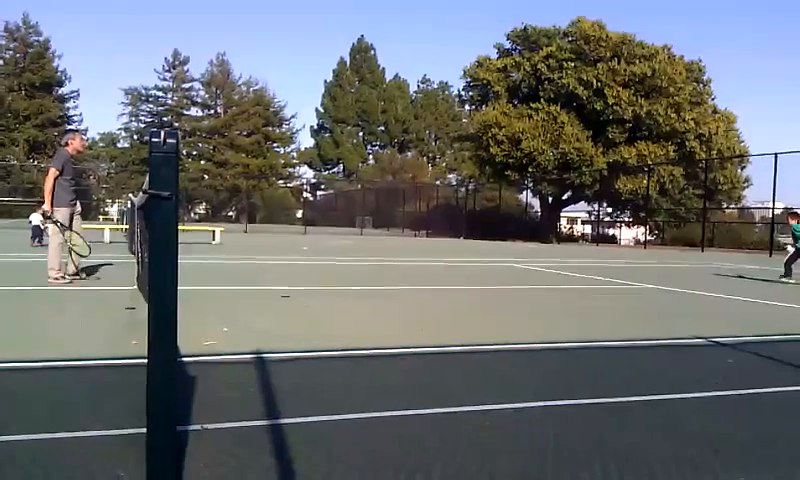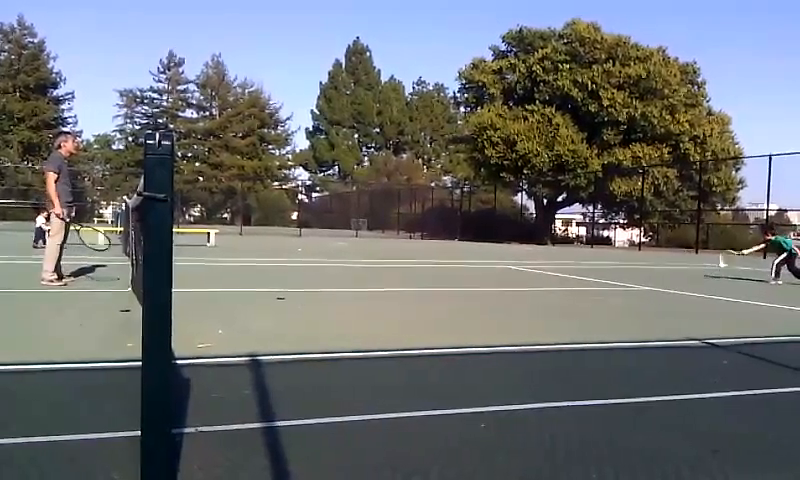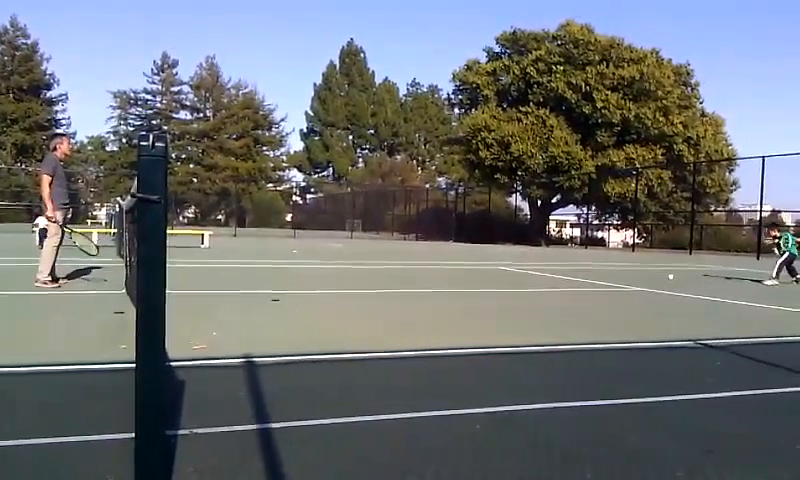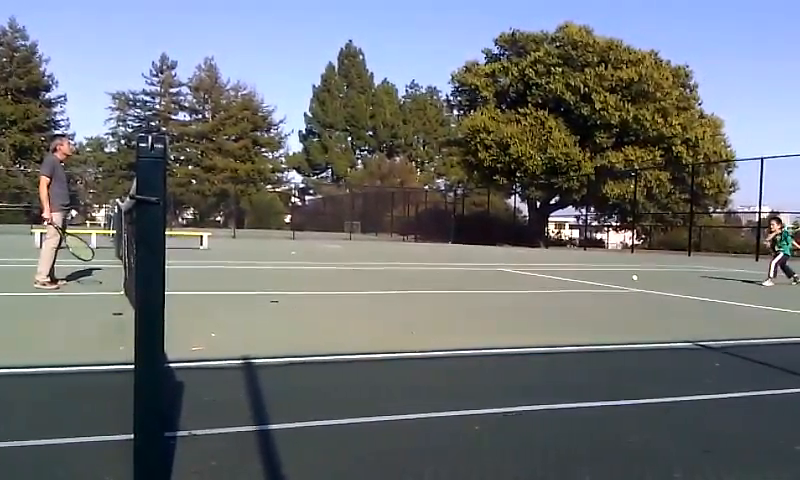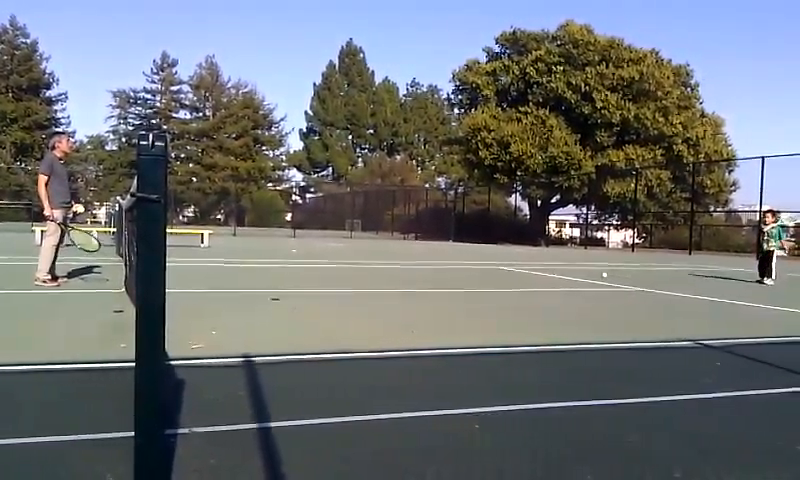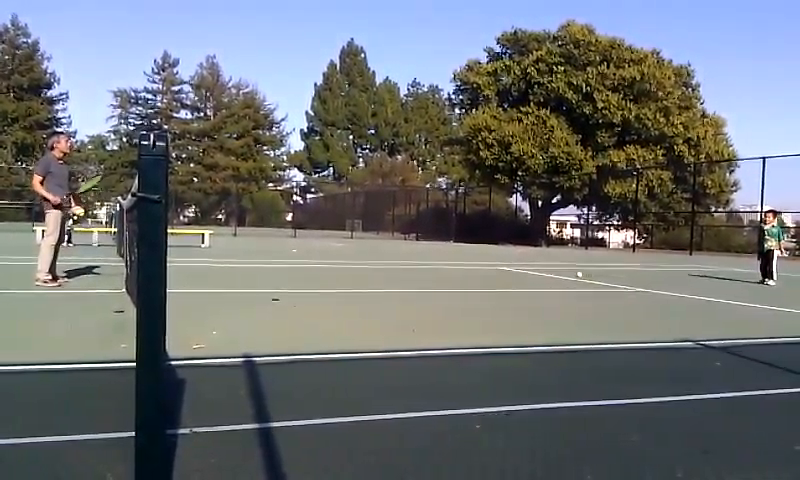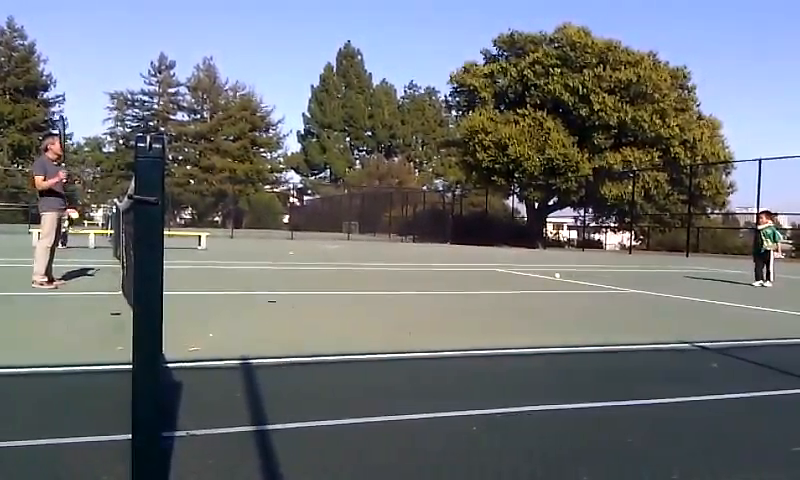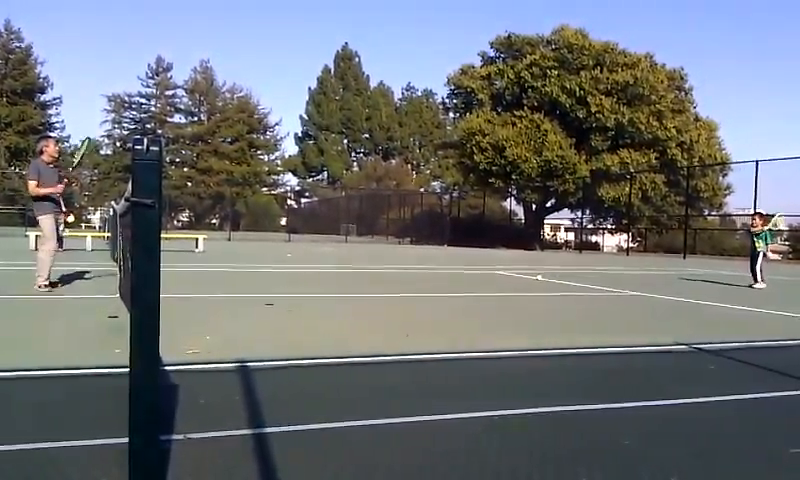
dt=0.5s
person 1, frame 1
left shoulder: (69, 157)
right shoulder: (62, 155)
right elbow: (50, 178)
right wrist: (47, 202)
left hip: (72, 204)
right hip: (61, 205)
right knee: (58, 238)
left ankle: (72, 270)
right ankle: (54, 274)
person 1, frame 2
left shoulder: (62, 160)
right shoulder: (55, 158)
right elbow: (50, 183)
right wrist: (56, 205)
left hip: (66, 207)
right hip: (60, 207)
left knee: (61, 241)
right knee: (55, 240)
left ankle: (57, 273)
right ankle: (48, 276)
person 1, frame 3
left shoulder: (58, 162)
right shoulder: (51, 160)
right elbow: (44, 185)
right wrist: (49, 208)
left hip: (62, 209)
right hip: (55, 209)
left knee: (56, 243)
right knee: (52, 242)
left ankle: (51, 275)
right ankle: (42, 278)
person 1, frame 4
left shoulder: (59, 164)
right shoulder: (50, 161)
right elbow: (43, 186)
left wrist: (68, 208)
right wrist: (46, 209)
left hip: (61, 210)
right hip: (54, 211)
left knee: (55, 244)
right knee: (50, 243)
left ankle: (49, 276)
right ankle: (41, 278)
person 1, frame 5
left shoulder: (61, 162)
right shoulder: (49, 159)
right elbow: (41, 184)
left wrist: (72, 204)
right wrist: (47, 207)
left hip: (63, 208)
right hip: (55, 208)
left knee: (57, 241)
right knee: (51, 240)
left ankle: (50, 273)
right ankle: (41, 276)
person 1, frame 6
left shoulder: (64, 164)
right shoulder: (46, 160)
right elbow: (35, 183)
right wrist: (50, 196)
left hip: (63, 207)
right hip: (53, 207)
left knee: (57, 241)
right knee: (50, 240)
left ankle: (51, 273)
right ankle: (42, 276)
person 1, frame 7
left shoulder: (58, 164)
right shoulder: (40, 162)
right elbow: (40, 185)
left wrist: (66, 206)
right wrist: (56, 178)
left hip: (59, 209)
right hip: (49, 209)
left knee: (53, 244)
right knee: (45, 243)
left ankle: (48, 276)
right ankle: (38, 278)
person 1, frame 8
left shoulder: (54, 168)
right shoulder: (35, 165)
right elbow: (32, 190)
left wrist: (63, 210)
right wrist: (53, 189)
left hip: (55, 212)
right hip: (44, 212)
left knee: (49, 246)
right knee: (49, 245)
left ankle: (45, 279)
right ankle: (41, 281)
